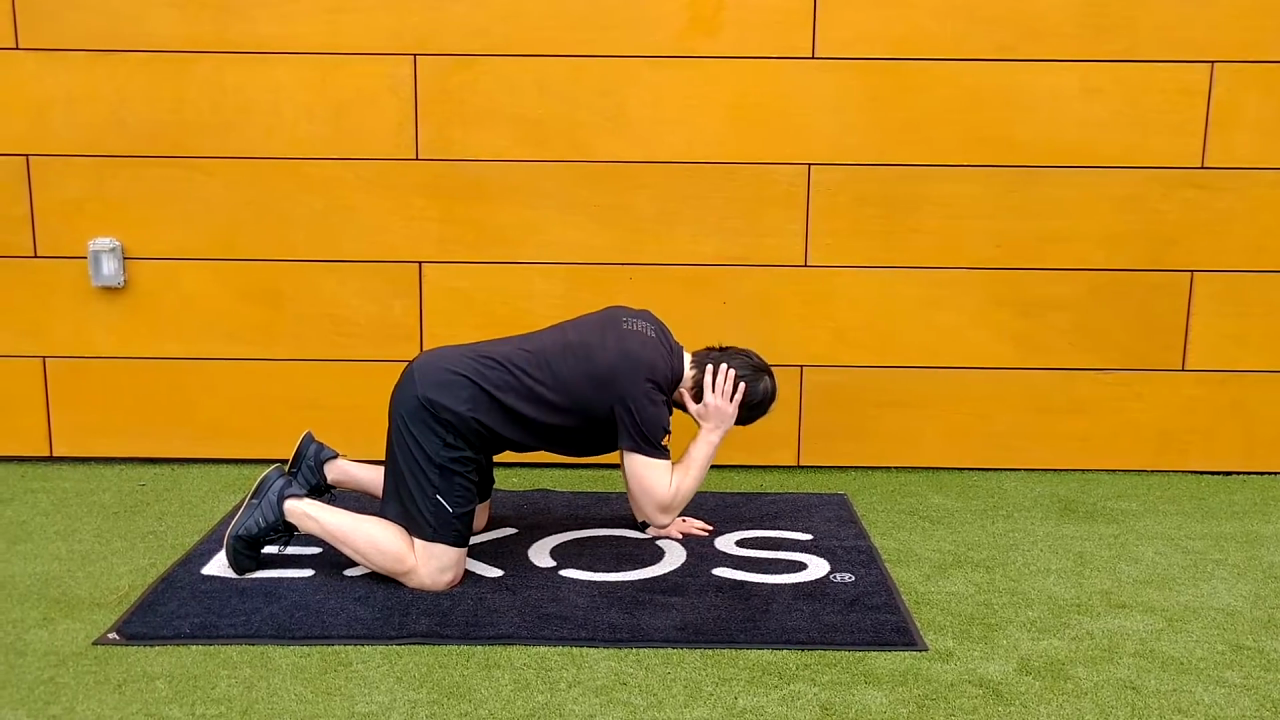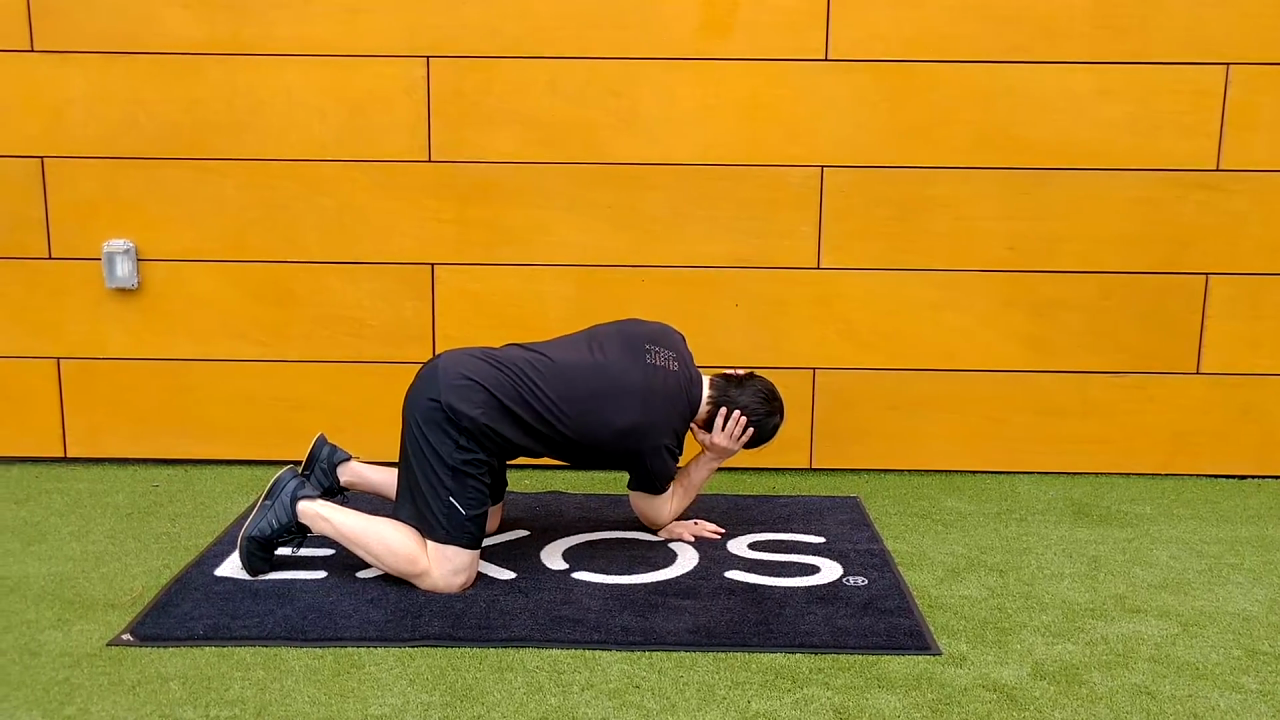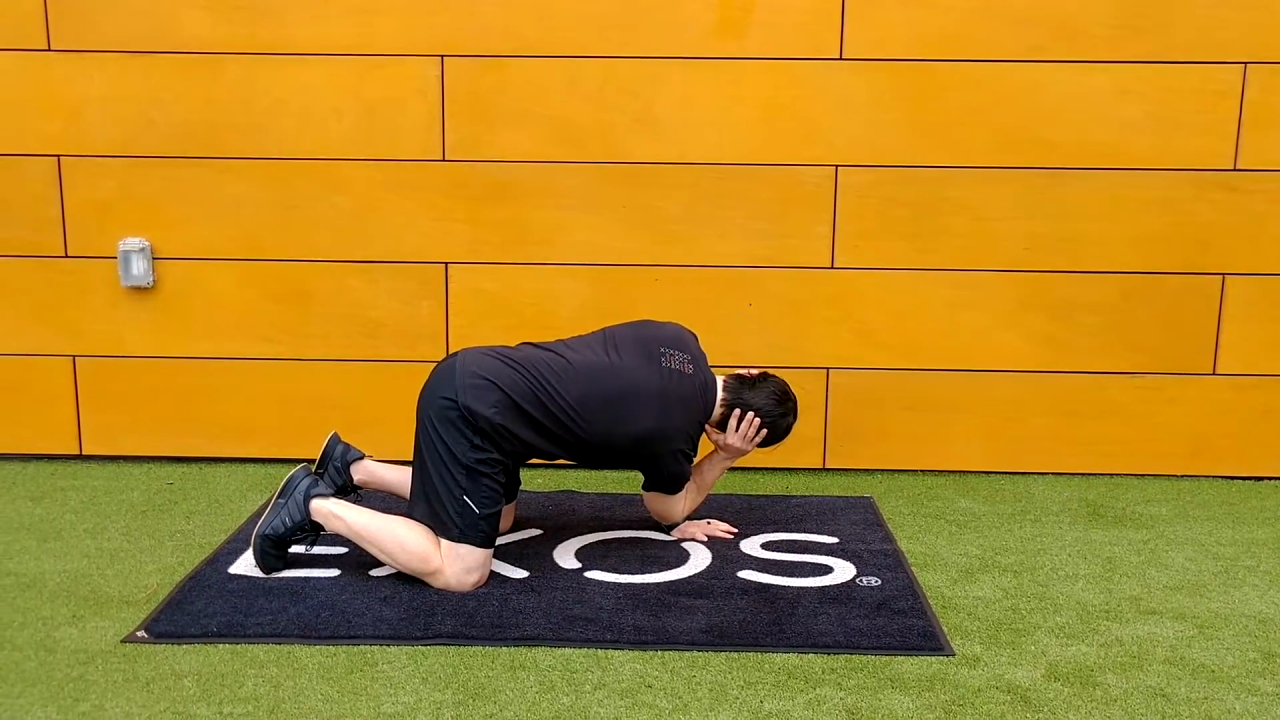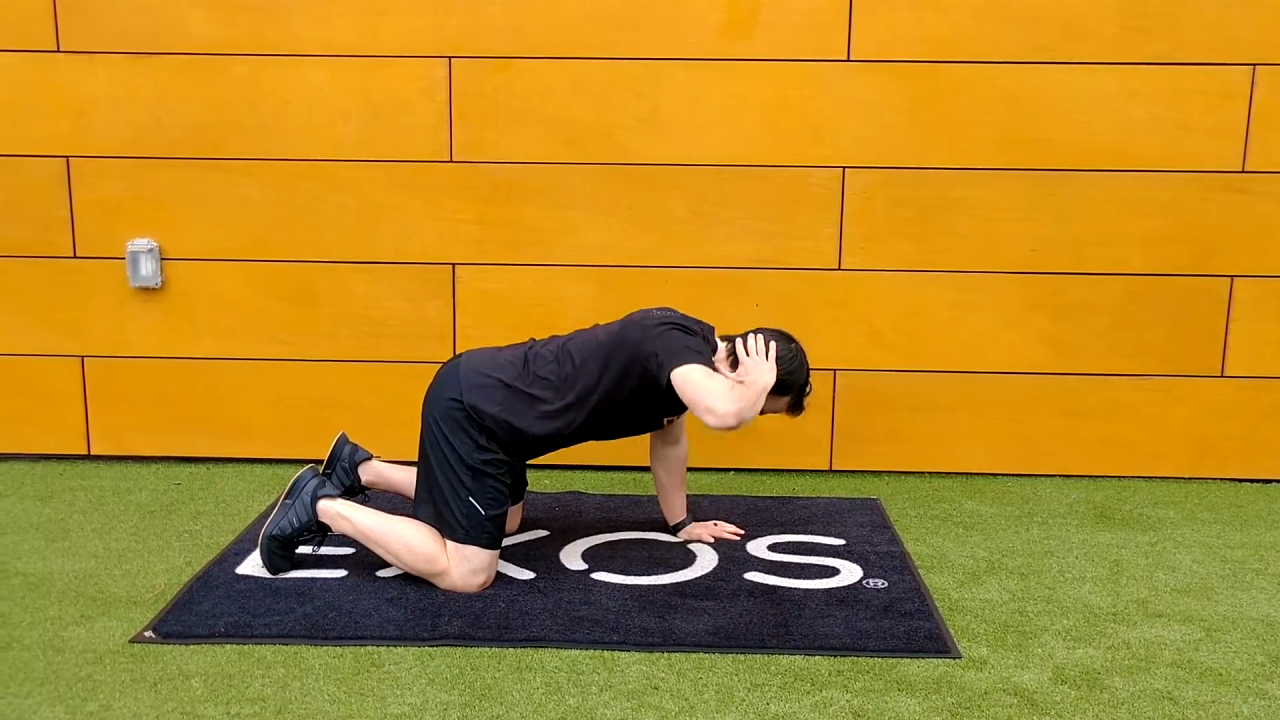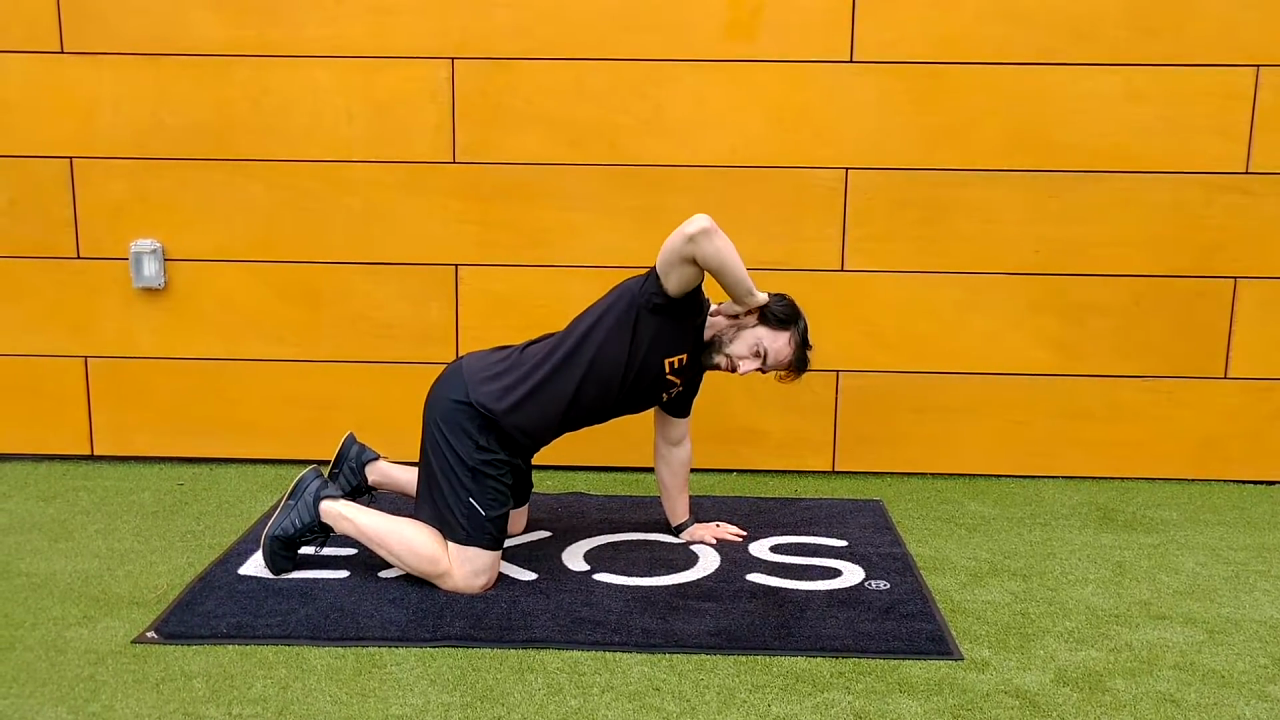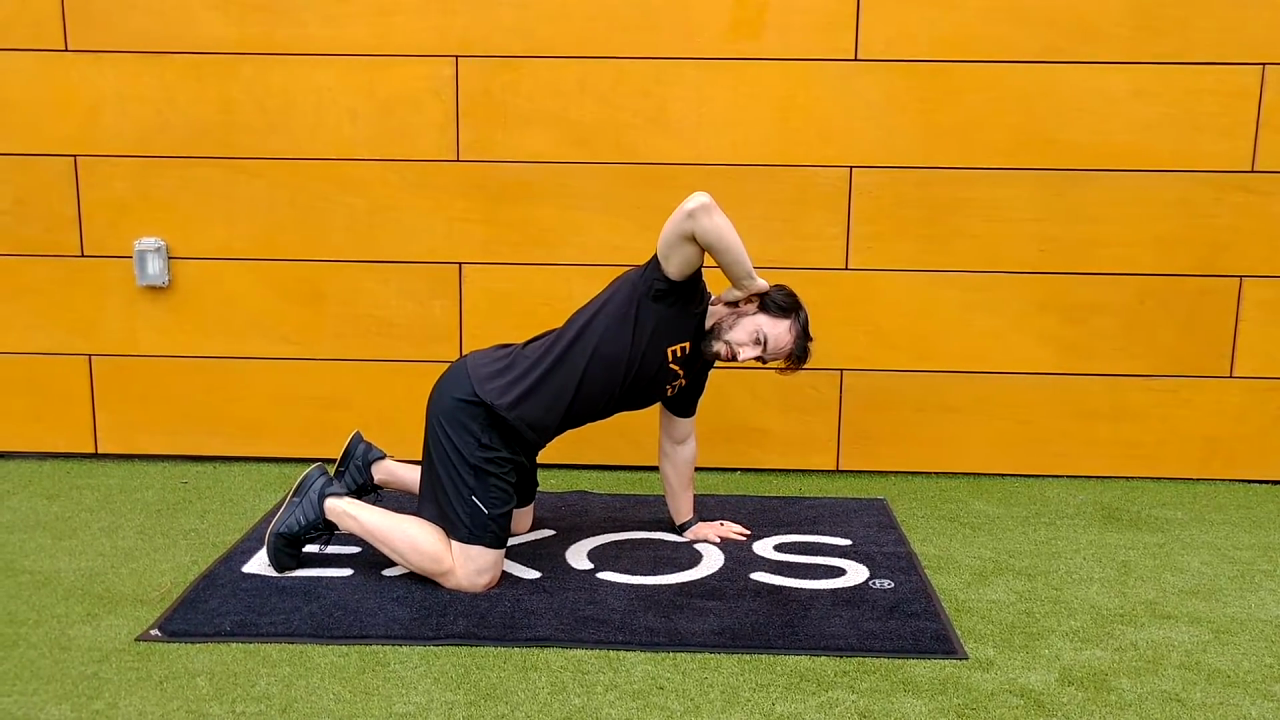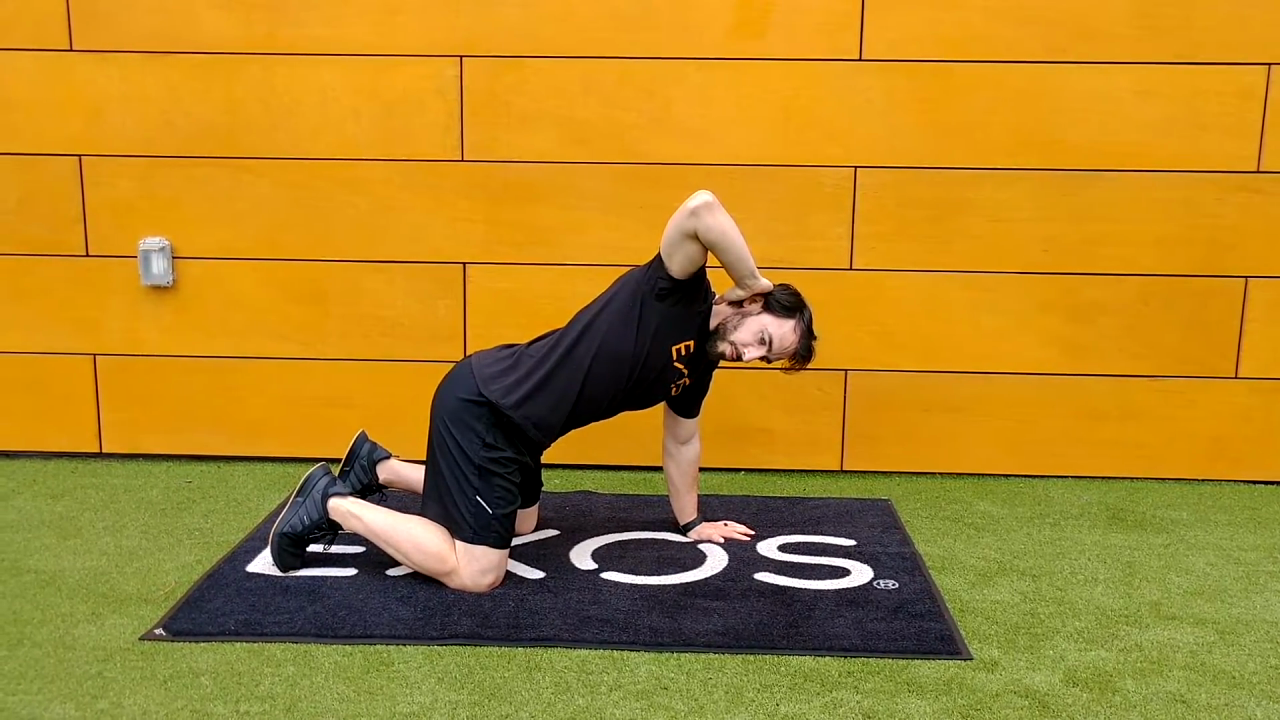
dt=0.7s
person 1, frame 1
left shoulder: (652, 338)
right shoulder: (644, 387)
left elbow: (633, 442)
right elbow: (663, 506)
left wrist: (647, 522)
right wrist: (713, 433)
left hip: (443, 384)
right hip: (441, 409)
left knee: (471, 519)
right knee: (435, 572)
left ankle: (325, 468)
right ankle: (288, 506)
person 1, frame 2
left shoulder: (667, 344)
right shoulder: (657, 430)
right elbow: (654, 512)
left wrist: (670, 521)
right wrist: (712, 459)
left hip: (457, 381)
right hip: (455, 413)
left knee: (484, 520)
right knee: (447, 574)
left ankle: (337, 469)
right ankle: (301, 506)
person 1, frame 3
left shoulder: (680, 345)
right shoulder: (674, 430)
right elbow: (666, 507)
left wrist: (679, 523)
right wrist: (724, 459)
left hip: (472, 378)
right hip: (469, 412)
left knee: (497, 519)
right knee: (461, 572)
left ankle: (352, 467)
right ankle: (317, 505)
person 1, frame 4
left shoulder: (685, 354)
right shoulder: (681, 337)
left elbow: (669, 436)
right elbow: (722, 414)
left wrist: (680, 522)
right wrist: (759, 380)
left hip: (485, 397)
right hip: (470, 408)
left knee: (504, 521)
right knee: (467, 573)
left ankle: (358, 468)
right ankle: (321, 507)
person 1, frame 5
left shoulder: (690, 363)
right shoulder: (673, 308)
left elbow: (673, 442)
right elbow: (698, 231)
left wrist: (683, 524)
right wrist: (751, 298)
left hip: (494, 412)
right hip: (472, 409)
left knee: (511, 523)
right knee: (469, 574)
left ankle: (366, 469)
right ankle: (324, 505)
person 1, frame 6
left shoulder: (695, 363)
right shoulder: (673, 296)
left elbow: (677, 440)
right elbow: (696, 210)
left wrist: (687, 521)
right wrist: (750, 282)
left hip: (504, 417)
right hip: (476, 405)
left knee: (516, 522)
right knee: (473, 573)
left ankle: (371, 466)
right ankle: (328, 503)
person 1, frame 7
left shoulder: (699, 362)
right shoulder: (679, 296)
left elbow: (681, 440)
right elbow: (700, 208)
left wrist: (691, 522)
right wrist: (753, 284)
left hip: (509, 417)
right hip: (482, 405)
left knee: (520, 524)
right knee: (477, 573)
left ankle: (377, 467)
right ankle: (331, 503)
